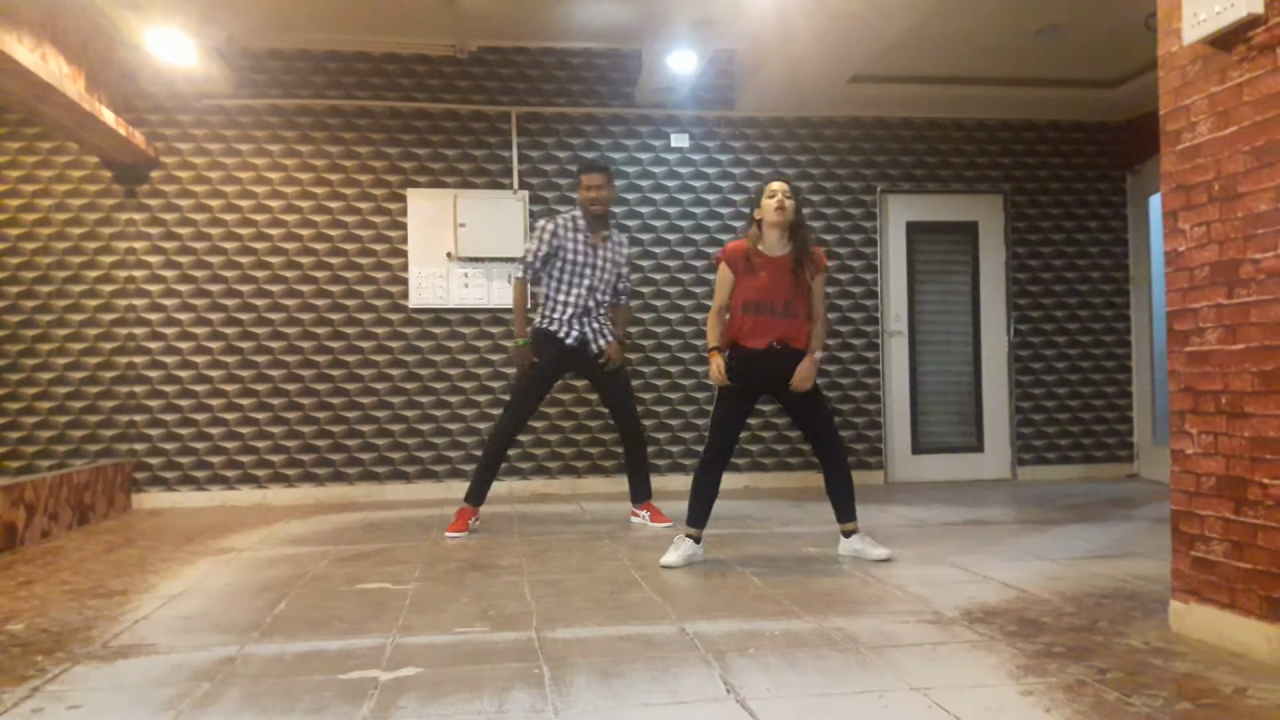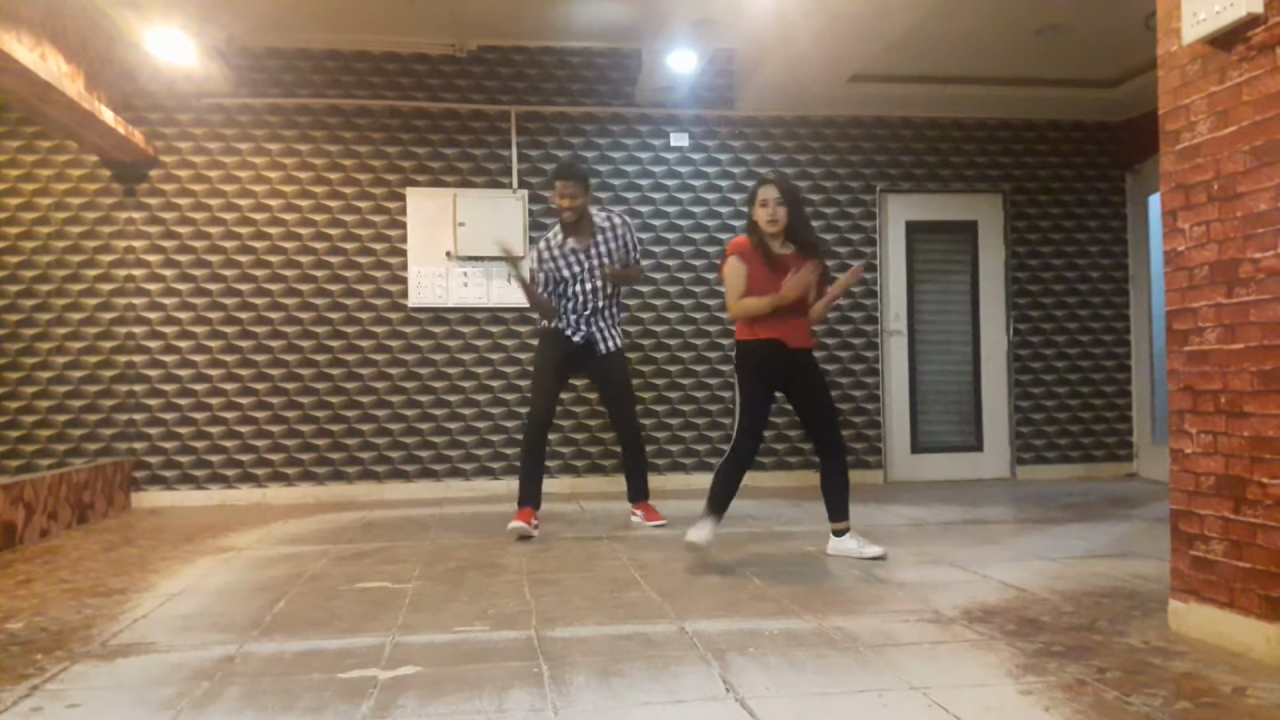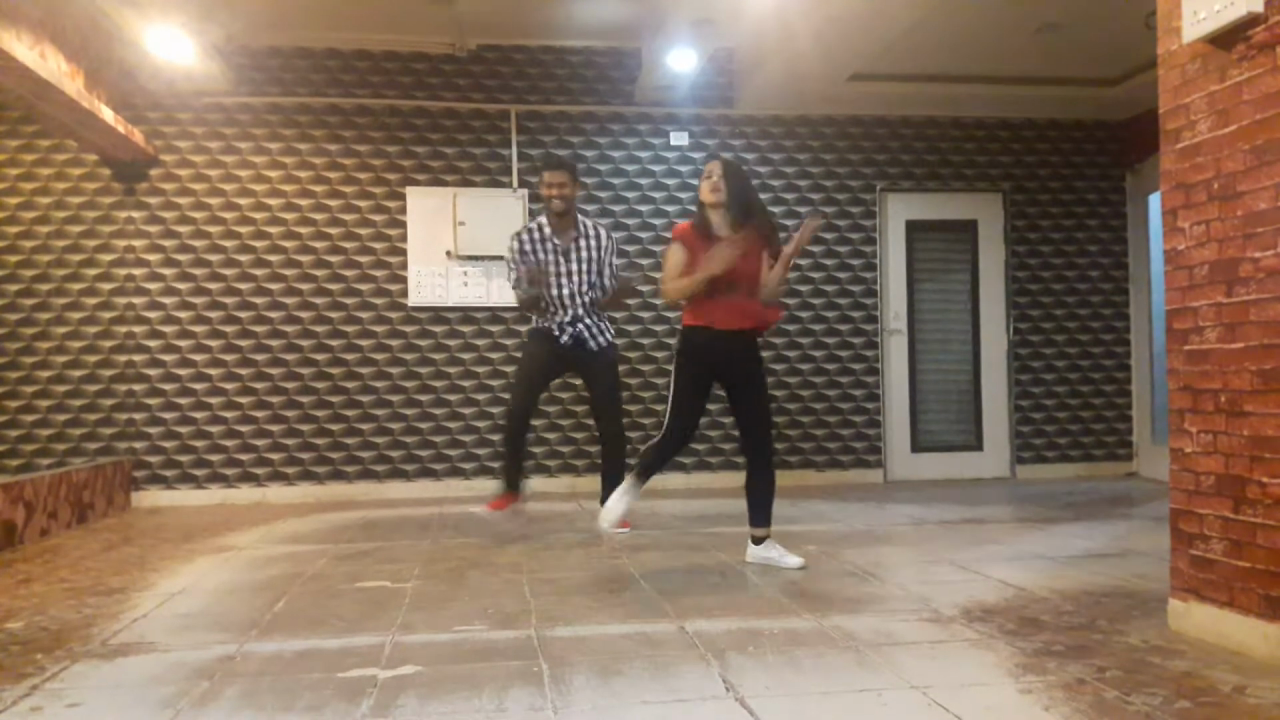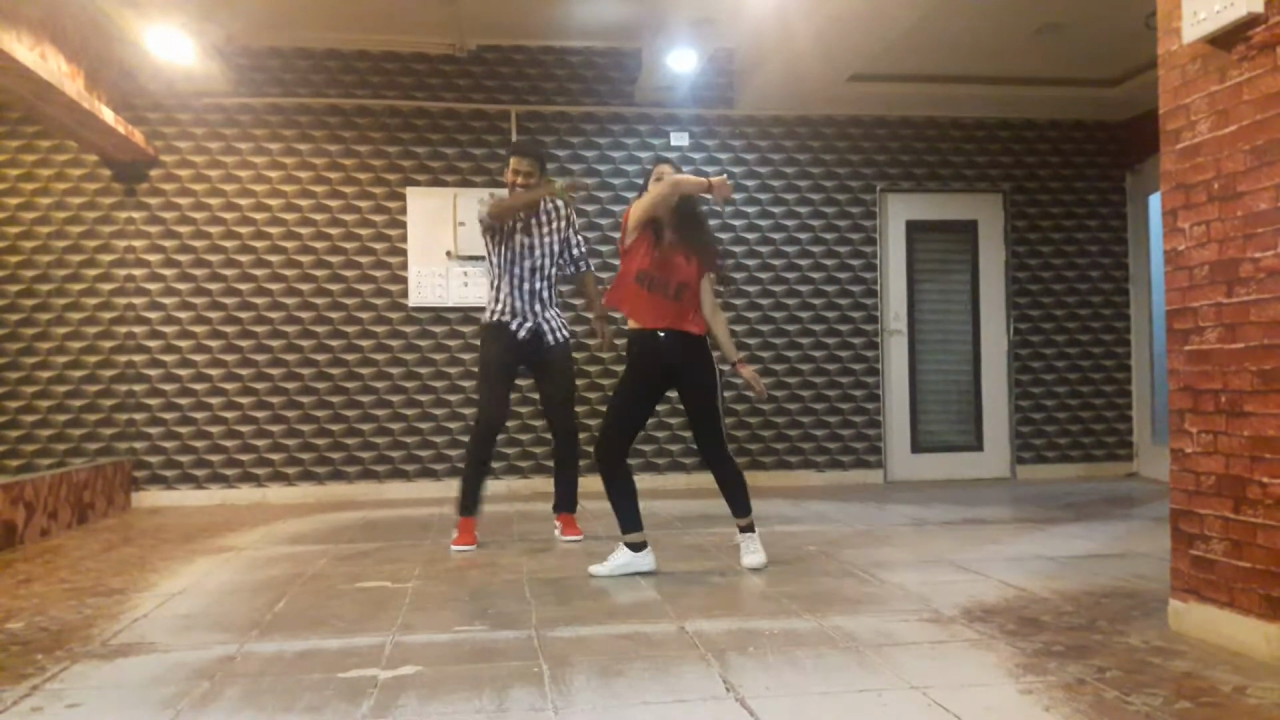
dt=0.5s
person 1, frame 1
left shoulder: (810, 259)
right shoulder: (736, 255)
left elbow: (818, 316)
right elbow: (717, 311)
left wrist: (813, 359)
right wrist: (715, 353)
left hip: (792, 361)
right hip: (744, 360)
left knee: (831, 446)
right knee: (716, 450)
left ankle: (850, 536)
right ankle: (691, 540)
person 1, frame 2
left shoulder: (807, 255)
right shoulder: (741, 251)
left elbow: (810, 317)
right elbow: (737, 309)
left wrist: (838, 290)
right wrist: (781, 297)
left hip: (797, 357)
right hip: (756, 355)
left knee: (832, 442)
right knee: (747, 441)
left ankle: (841, 535)
right ankle: (708, 522)
person 1, frame 3
left shoulder: (755, 235)
right shoulder: (686, 235)
left elbow: (767, 294)
right elbow: (671, 292)
left wrist: (789, 253)
right wrist: (710, 270)
left hip: (743, 347)
right hip: (698, 344)
left knee: (760, 445)
right knee: (676, 437)
left ankle: (761, 542)
right ankle: (632, 485)
person 1, frame 4
left shoulder: (696, 246)
right shoulder: (637, 230)
left elbow: (710, 309)
right elbow: (659, 188)
left wrist: (738, 360)
right wrist: (707, 181)
left hip: (690, 350)
right hip: (645, 350)
left knee: (713, 449)
right knee: (608, 449)
left ankle: (747, 532)
right ankle: (636, 548)
person 2, frame 1
left shoulder: (619, 244)
right shoulder: (554, 228)
left elbow: (620, 300)
right elbow: (524, 280)
left wrist: (618, 339)
right wrist: (522, 337)
left hip: (596, 341)
right hip: (552, 336)
left knee: (630, 422)
right knee: (512, 420)
left ankle: (642, 504)
right ankle: (471, 506)
person 2, frame 2
left shoulder: (616, 225)
right shoulder: (547, 248)
left elbow: (637, 268)
right elbow: (546, 309)
left wrist: (621, 276)
right wrist: (523, 279)
left hip: (605, 339)
right hip: (560, 337)
left knee: (627, 424)
right knee: (539, 418)
left ankle: (640, 503)
right ankle: (527, 510)
person 2, frame 3
left shoulder: (598, 234)
right shoulder: (524, 238)
left elbow: (610, 294)
right elbow: (523, 297)
left wrist: (621, 290)
right wrist: (535, 294)
left hip: (593, 336)
right hip: (547, 335)
left knee: (610, 425)
right knee: (518, 408)
right ankle: (511, 488)
person 2, frame 4
left shoulder: (559, 214)
right shoulder: (501, 213)
left elbow: (582, 268)
right elbow: (492, 214)
left wrist: (601, 314)
right wrist: (546, 191)
left hip: (547, 329)
right hip: (505, 327)
left knee: (564, 423)
right knee: (489, 421)
left ankle: (565, 512)
right ankle: (466, 515)
